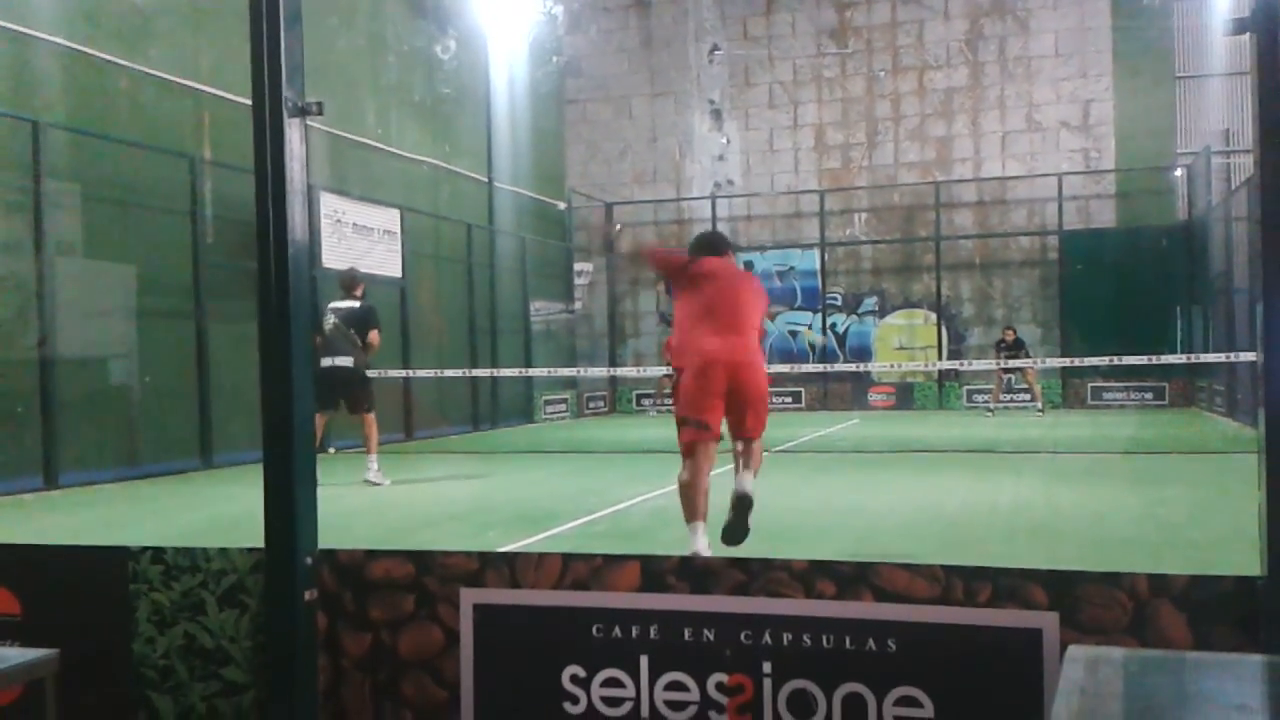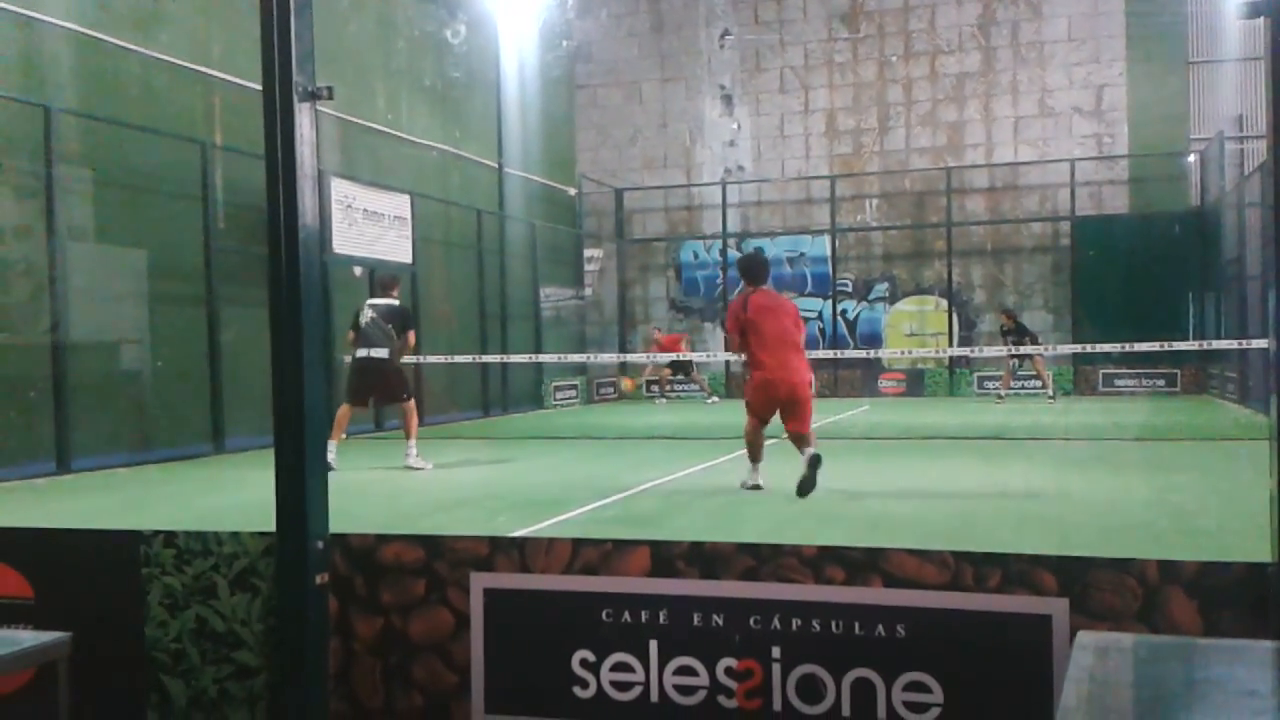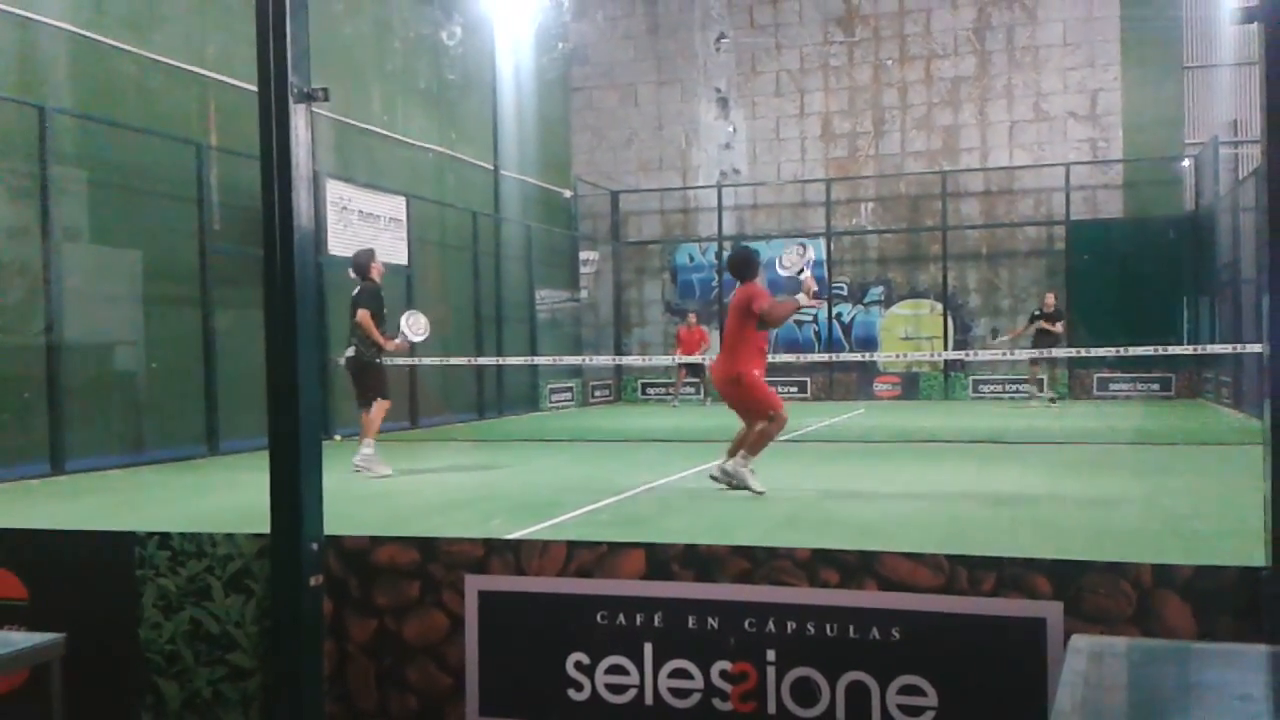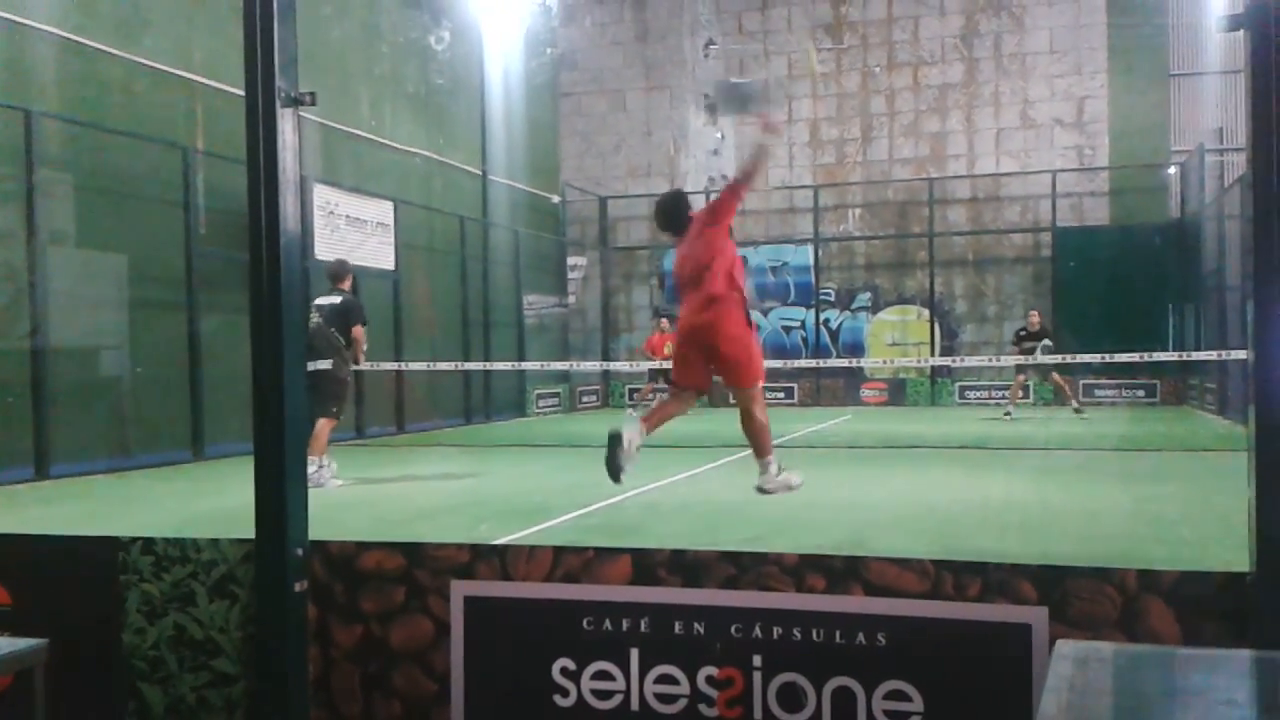
dt=1s
person 1, frame 1
left shoulder: (690, 265)
right shoulder: (752, 286)
left elbow: (646, 255)
left hip: (702, 365)
right hip: (747, 367)
left knee: (698, 461)
right knee: (750, 441)
left ankle: (698, 547)
right ankle: (743, 488)
person 1, frame 2
left shoulder: (739, 305)
right shoulder: (788, 303)
left elbow: (735, 346)
right elbow: (800, 341)
left hip: (766, 378)
right hip: (800, 376)
left knee: (755, 423)
right knee: (800, 429)
left ankle: (754, 475)
right ankle: (809, 456)
person 1, frame 3
left shoulder: (743, 294)
right shoulder: (754, 291)
left elbow: (768, 321)
right elbow: (772, 313)
left wrist: (798, 302)
right wrist: (802, 296)
left hip: (729, 371)
right hip: (739, 372)
left knee: (758, 418)
right knee: (777, 417)
left ankle: (728, 466)
right ankle: (739, 465)
person 1, frame 4
left shoulder: (682, 257)
right shoulder: (707, 223)
right elbow: (742, 182)
right wrist: (766, 143)
left hip: (689, 323)
right hip: (722, 314)
left knee: (682, 395)
right knee: (749, 396)
left ankle: (631, 435)
right ankle: (769, 472)
person 2, frame 1
left shoulder: (328, 309)
right shoulder: (366, 309)
left elbow: (318, 341)
right elbow: (373, 340)
right wrist: (365, 354)
left hip: (326, 368)
right hip: (351, 368)
left knee: (320, 416)
right knee: (368, 417)
right ankle: (372, 468)
person 2, frame 2
left shoulder: (364, 307)
right shoulder: (402, 310)
left elbow: (350, 338)
right elbow: (411, 342)
left hip: (361, 359)
right hip: (385, 360)
left knee: (347, 405)
right knee: (409, 406)
left ankle: (330, 452)
right ankle: (412, 455)
person 2, frame 3
left shoulder: (364, 289)
right shoulder: (370, 288)
right elbow: (362, 318)
left wrist: (386, 342)
right wrist: (383, 342)
left hip: (359, 355)
right hip: (366, 356)
left knee: (369, 406)
right knee: (382, 402)
left ankle: (366, 456)
right ankle: (366, 454)
person 2, frame 4
left shoulder: (317, 302)
right shoulder: (350, 302)
left elbow: (311, 333)
right elbow: (357, 333)
right wrist: (358, 355)
left hip: (314, 365)
right hip: (334, 366)
left knee: (323, 416)
right knee: (328, 418)
left ankle: (324, 464)
right ankle: (311, 470)
